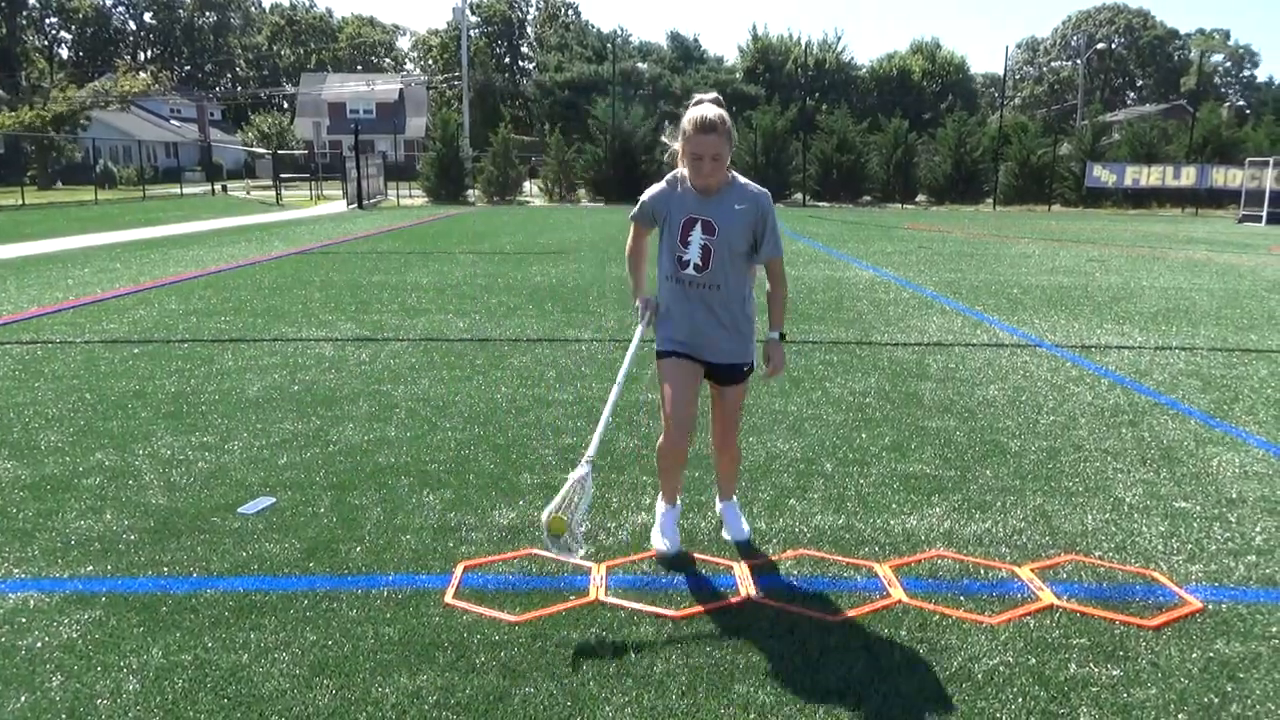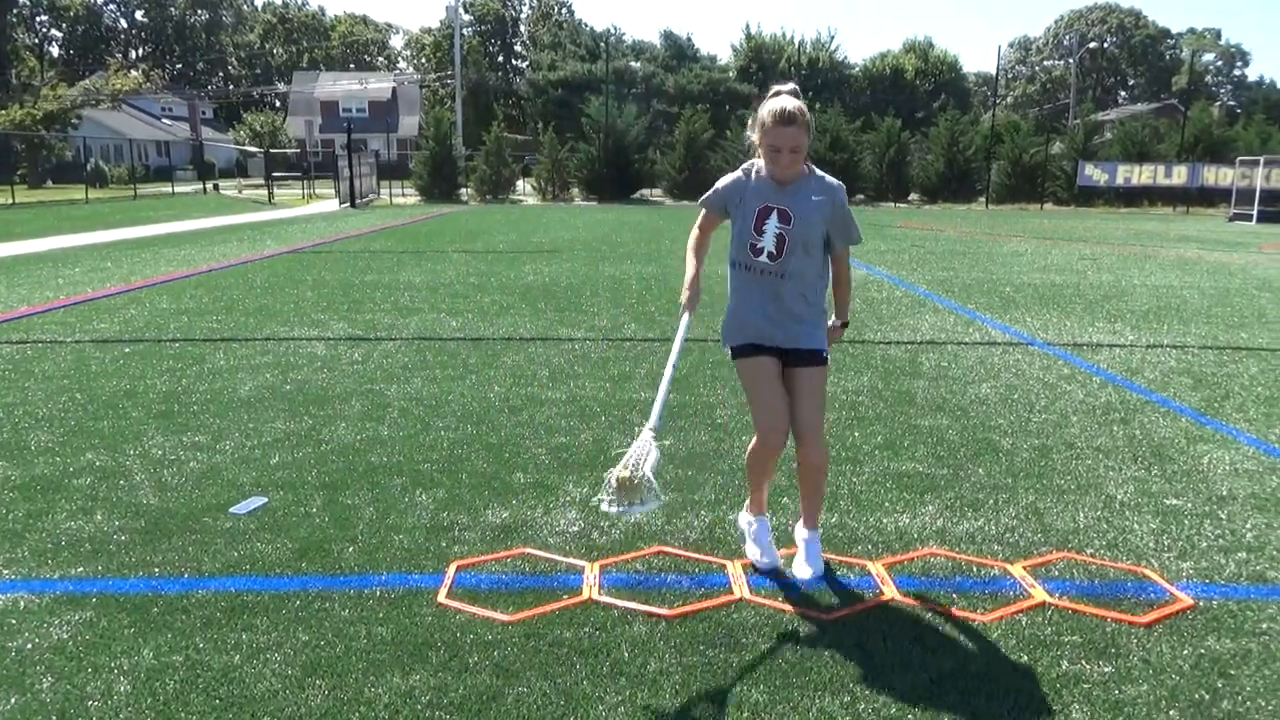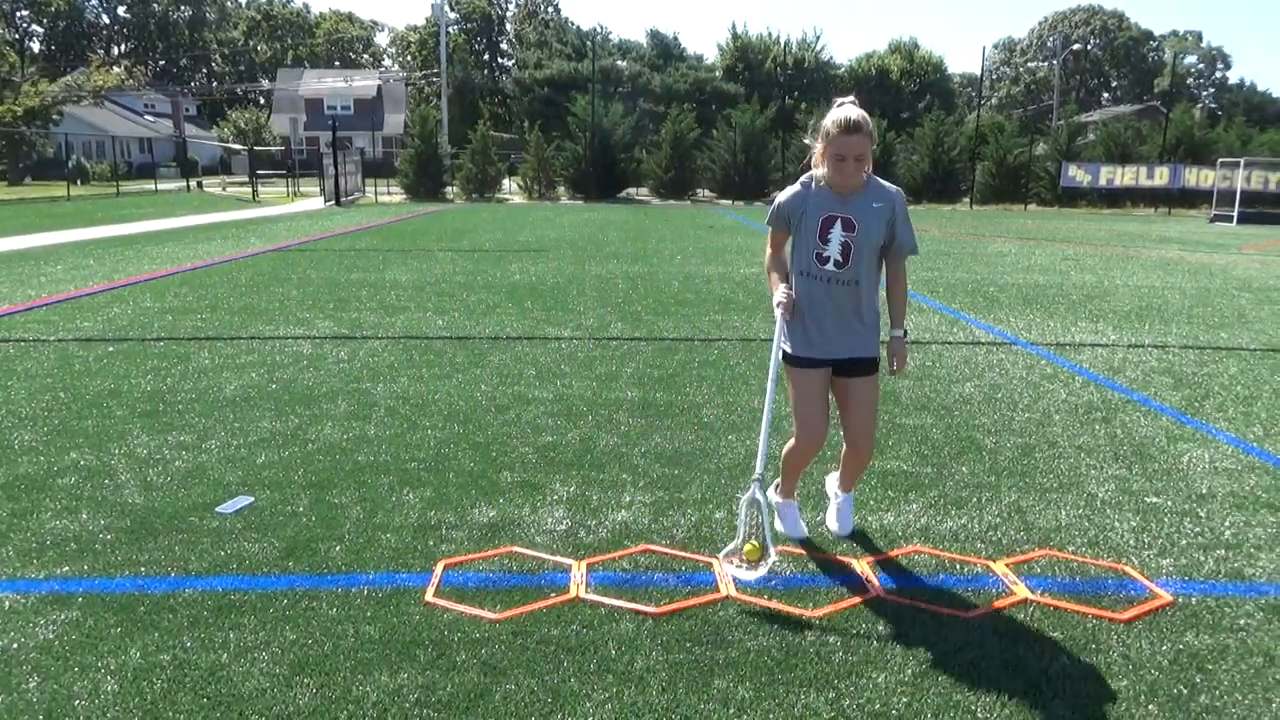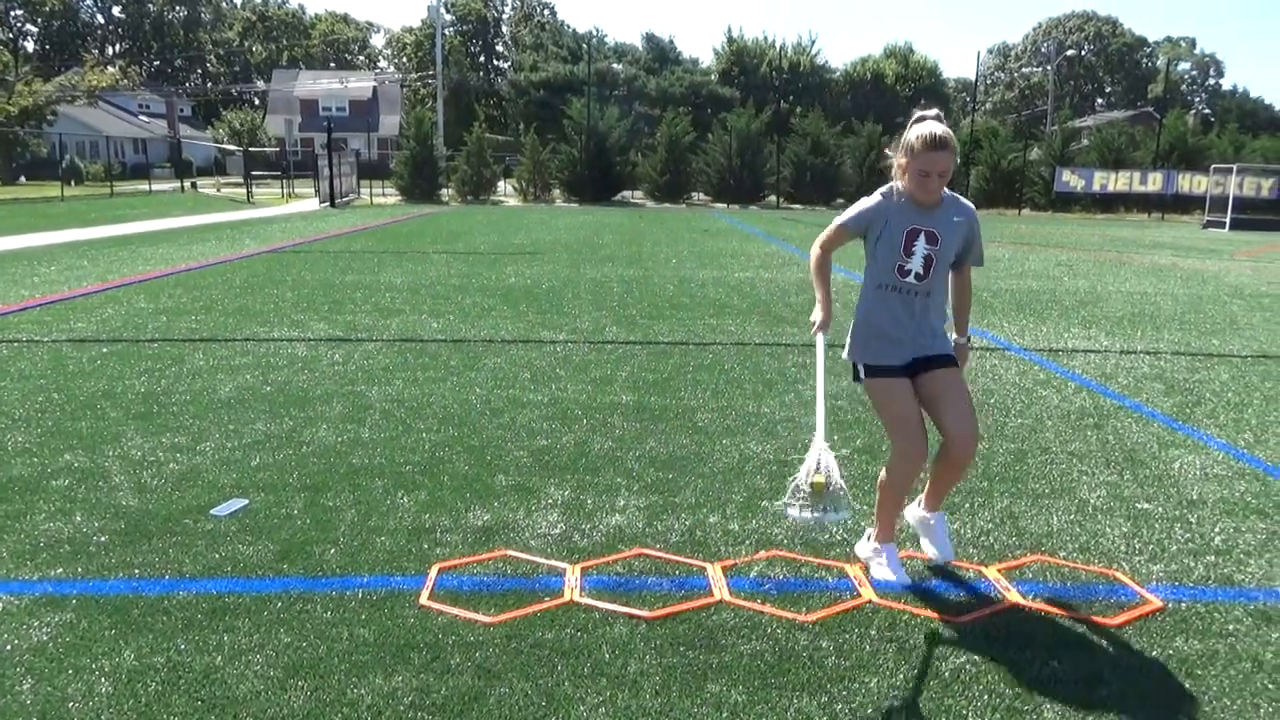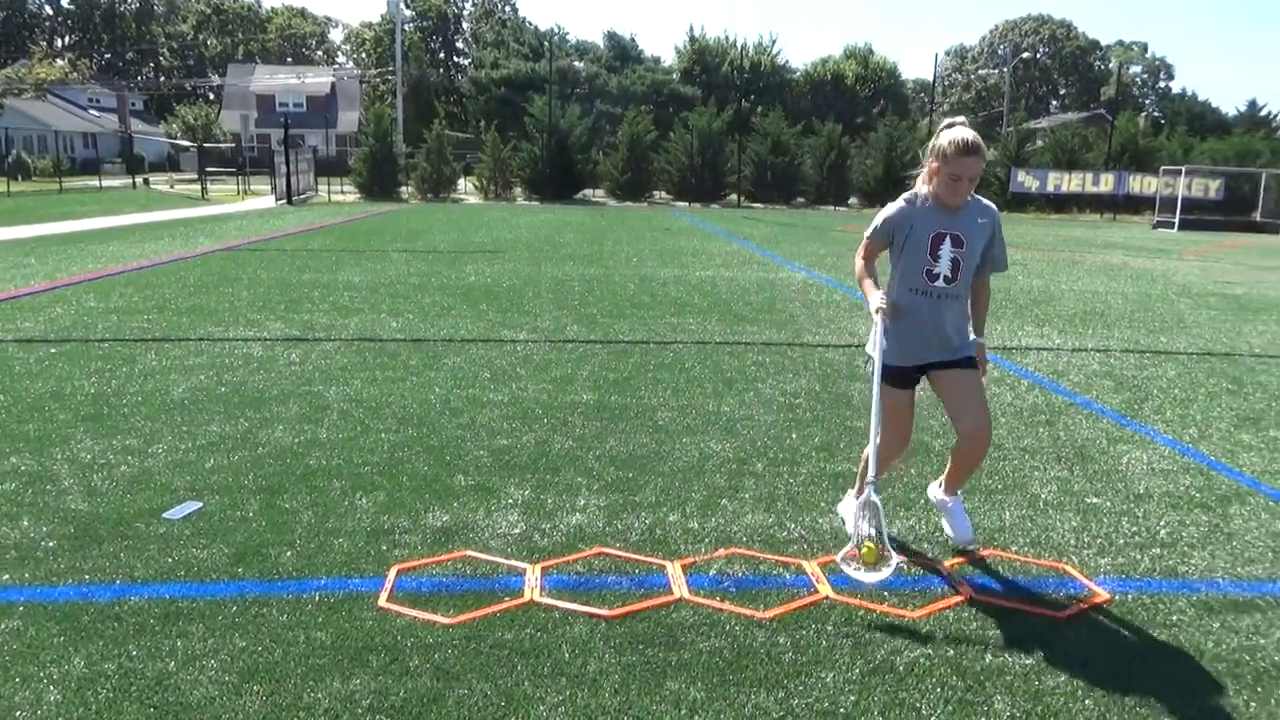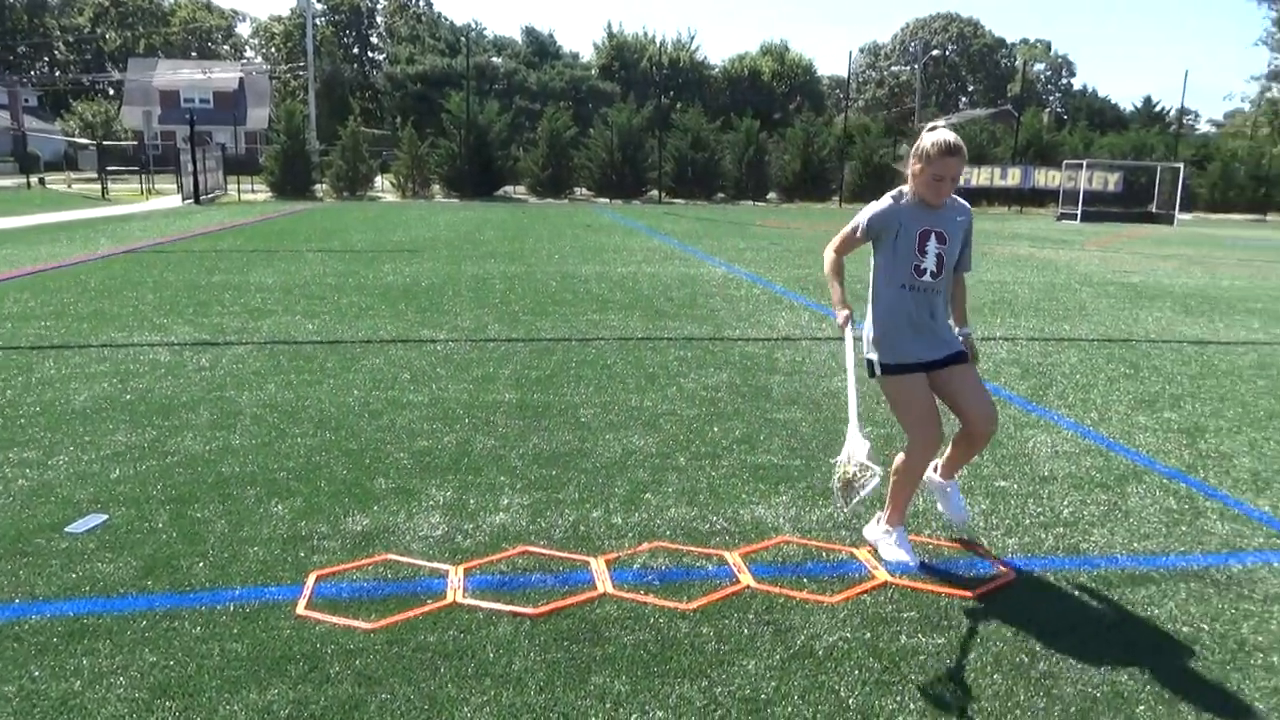
dt=0.4s
person 1, frame 1
left shoulder: (754, 202)
right shoulder: (660, 197)
left elbow: (775, 273)
right elbow: (635, 244)
left wrist: (775, 336)
right wrist: (639, 293)
left hip: (732, 341)
right hip: (677, 335)
left knee: (725, 440)
right knee: (677, 431)
left ankle: (728, 501)
right ankle: (667, 504)
person 1, frame 2
left shoulder: (828, 194)
right shoulder: (735, 187)
left elbow: (840, 262)
right elbow: (702, 230)
left wrist: (841, 320)
right wrist: (692, 279)
left hip: (806, 332)
right hip: (751, 327)
left knee: (811, 437)
right knee: (772, 430)
left ankle: (807, 530)
right ankle: (755, 514)
person 1, frame 3
left shoulder: (889, 200)
right shoulder: (795, 199)
left elbow: (896, 269)
right elbow: (774, 249)
left wrist: (898, 332)
right wrist: (778, 288)
left hip: (860, 340)
right hip: (805, 337)
left knee: (863, 439)
right knee: (811, 438)
left ankle: (842, 487)
right ankle: (782, 495)
person 1, frame 4
left shoulder: (963, 215)
right shoulder: (874, 209)
right elbow: (821, 249)
left wrist: (961, 337)
right wrist: (823, 304)
left hip: (930, 344)
right hip: (878, 347)
left knee: (964, 439)
right knee: (909, 452)
left ankle: (929, 511)
right ankle: (879, 541)
person 1, frame 5
left shoulder: (986, 217)
right shoulder: (900, 214)
left elbow: (980, 282)
right elbow: (864, 260)
left wrist: (978, 338)
right wrist: (873, 295)
left hip: (953, 342)
right hip: (900, 344)
left knee: (977, 434)
right knee: (891, 444)
left ankle: (947, 492)
right ankle: (858, 497)
person 1, frame 6
left shoulder: (961, 215)
right shoulder: (886, 213)
right elbow: (834, 252)
left wrist: (963, 331)
right wrist: (841, 303)
left hip: (940, 340)
right hip: (894, 344)
left knee: (983, 423)
right knee: (922, 442)
left ankle: (944, 476)
right ankle: (887, 527)
